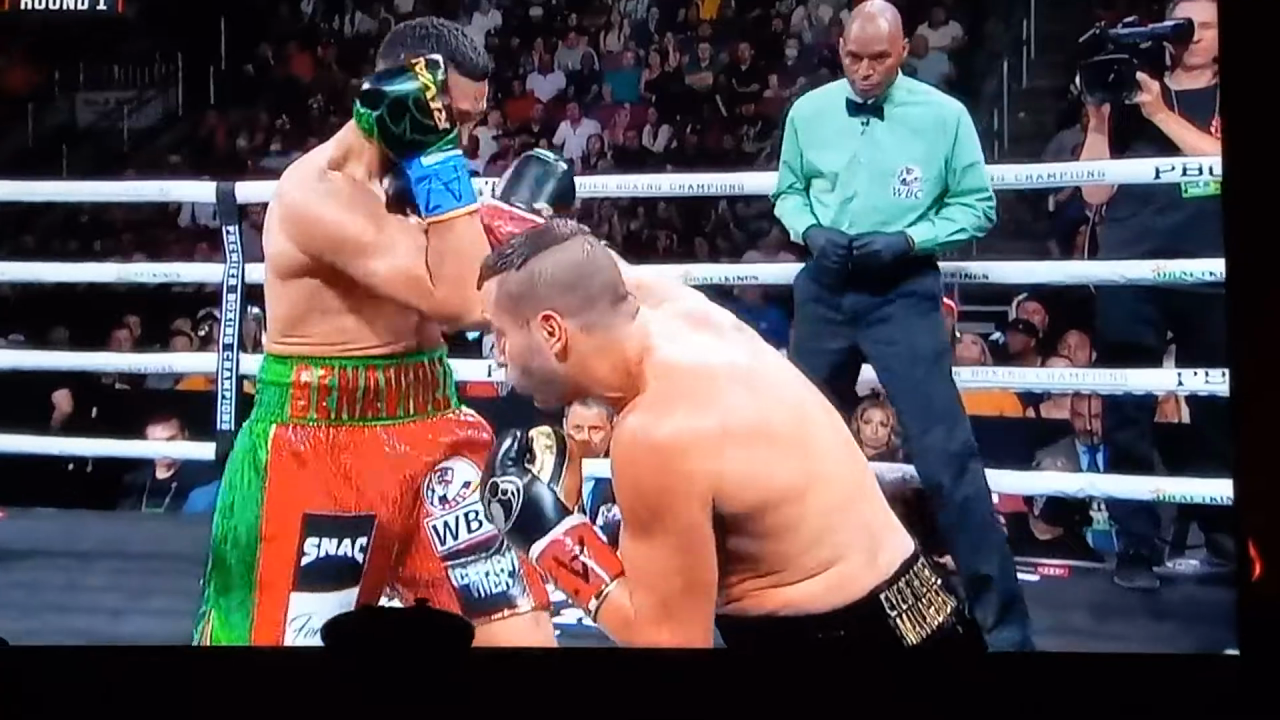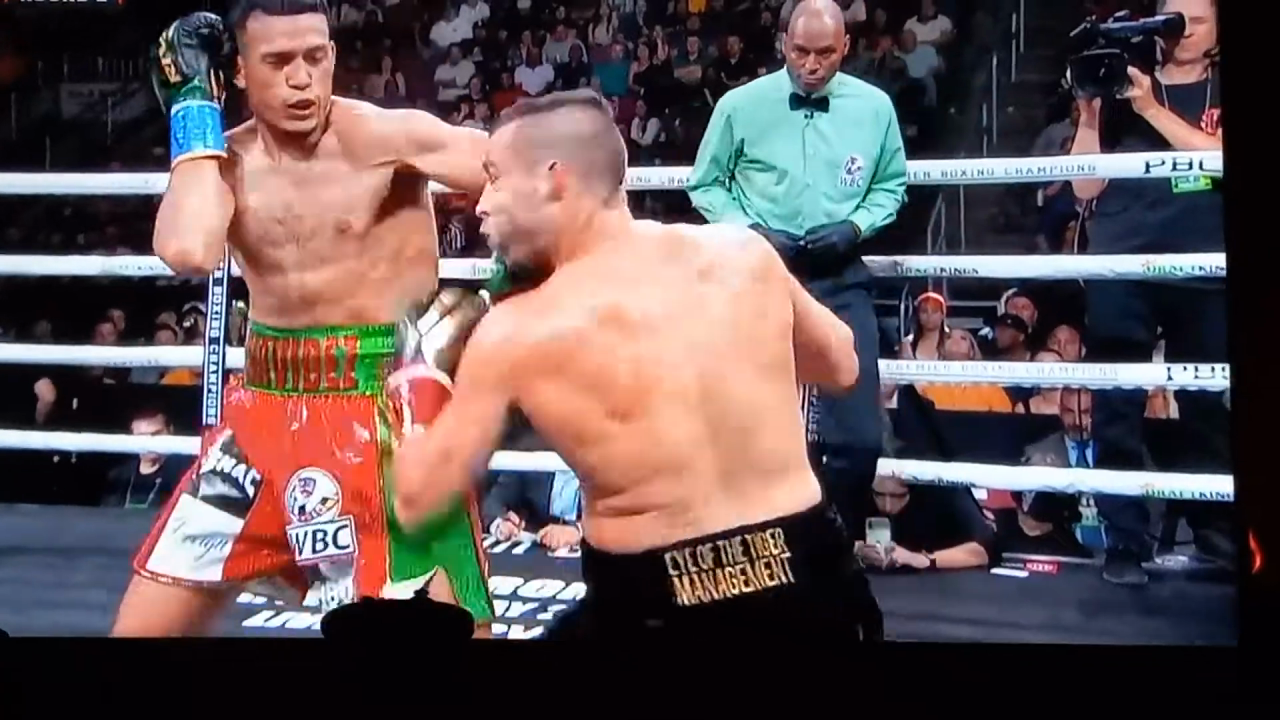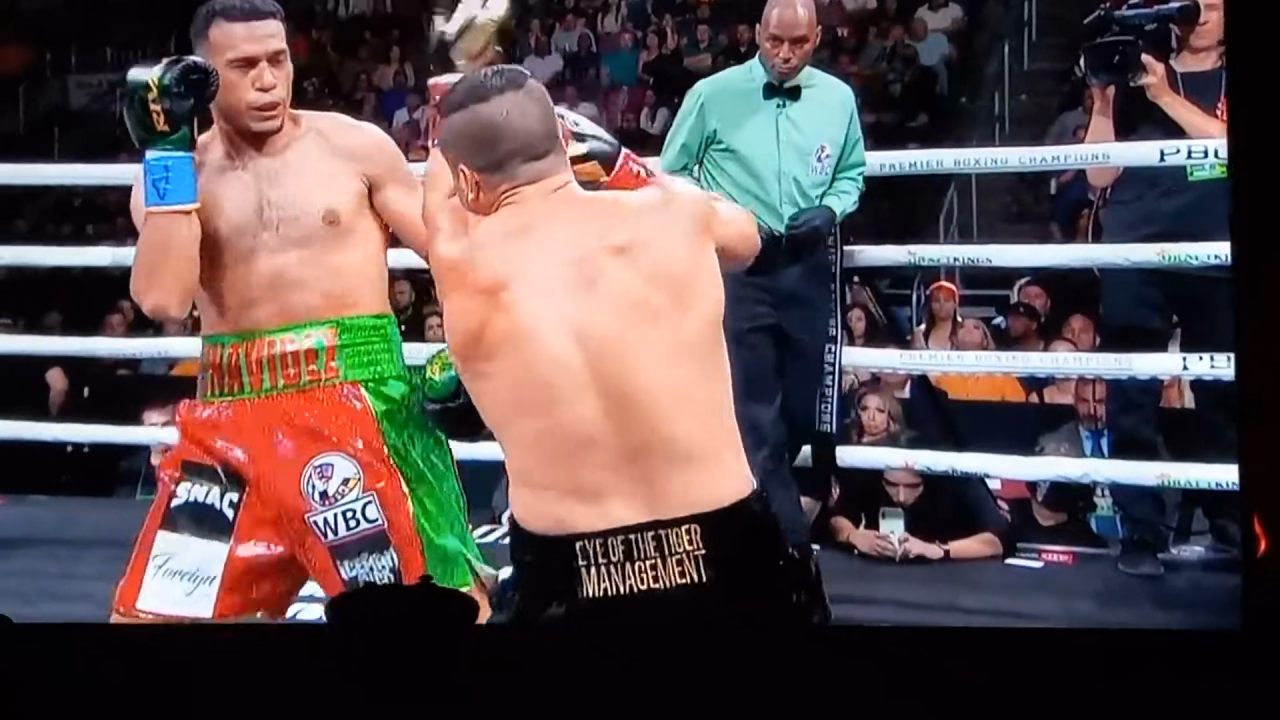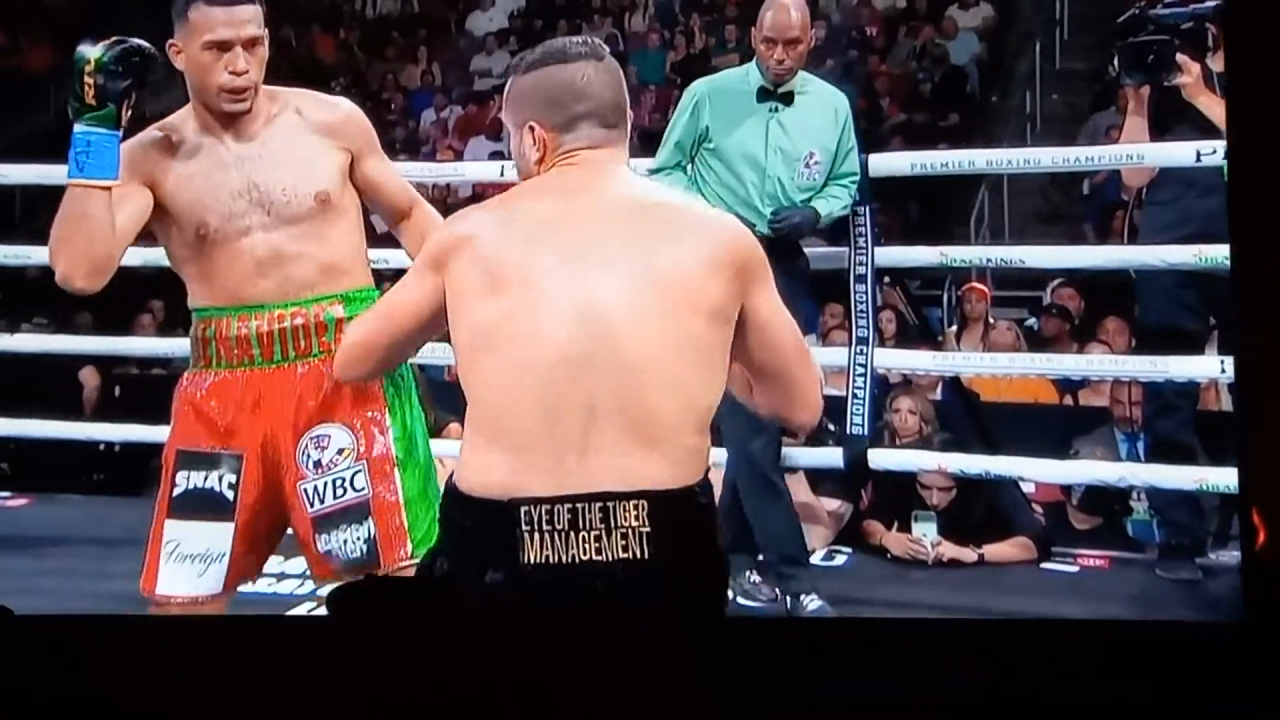
dt=0.5s
person 1, frame 1
left shoulder: (412, 161)
right shoulder: (318, 195)
left elbow: (475, 257)
right elbow: (459, 303)
left wrist: (523, 208)
right wrist: (436, 154)
left hip: (426, 432)
right hip: (316, 447)
left knee: (520, 632)
right knee: (262, 633)
person 1, frame 2
left shoulder: (385, 135)
right shoulder: (218, 158)
right elbow: (187, 252)
right wrist: (192, 103)
left hip: (376, 409)
right hip: (270, 411)
right knee: (144, 621)
person 1, frame 3
left shoulder: (355, 146)
right shoulder: (173, 177)
right elbow: (163, 300)
right wrist: (165, 151)
left hip: (357, 407)
right hip: (229, 424)
left knee: (460, 612)
right knee: (148, 614)
person 1, frame 4
left shoulder: (332, 121)
right shoulder: (148, 159)
left elbow: (409, 214)
right elbow: (79, 272)
right wrist: (94, 125)
left hip: (348, 376)
right hip: (223, 393)
left knee: (408, 580)
right knee: (180, 604)
person 2, frame 1
left shoulder: (945, 115)
right shoulder: (808, 112)
left elbow: (976, 205)
right elbow: (787, 190)
left wrist: (909, 241)
right wrist: (810, 231)
left hip: (903, 292)
right hip: (824, 290)
left knee: (945, 453)
left ankle: (999, 618)
person 2, frame 2
left shoulder: (874, 106)
right shoulder: (740, 106)
left elbow: (892, 185)
right elbow: (705, 185)
left wrist: (856, 227)
right wrist: (751, 230)
left hip: (841, 280)
left knee: (858, 436)
person 2, frame 3
left shoulder: (839, 98)
right shoulder: (712, 96)
left elbow: (852, 174)
right elbow: (671, 174)
left wrist: (831, 210)
left hip: (806, 270)
right hip: (736, 271)
left knee: (798, 419)
right knee: (758, 425)
person 2, frame 4
left shoulder: (833, 106)
right shoulder: (707, 95)
left elbow: (846, 181)
right elbow: (665, 170)
left wrist: (814, 212)
left hip: (784, 268)
left knee: (761, 416)
right knee: (748, 420)
left ankle: (732, 553)
right ankle: (791, 574)
person 3, frame 1
right shoulder: (1130, 96)
left elbow: (1219, 162)
right elbow: (1096, 192)
left wrist: (1161, 114)
right wrist: (1099, 119)
left hip: (1209, 276)
left knee: (1217, 411)
right knee: (1127, 413)
left ankle: (1223, 537)
right ankle: (1136, 545)
person 3, frame 2
left shoulder: (1217, 92)
right shoulder: (1121, 89)
left elbow: (1217, 157)
right elbow: (1086, 187)
left wrist: (1152, 109)
right wrist: (1089, 113)
left hip: (1201, 271)
left knee: (1208, 407)
right knee: (1117, 408)
left ankle: (1216, 531)
right ankle: (1125, 541)
person 3, frame 3
left shoulder: (1223, 82)
right shoulder: (1135, 80)
left elbow: (1224, 145)
right elbow: (1101, 174)
left wrist: (1165, 97)
right wrist: (1103, 103)
left hip: (1214, 260)
left knee: (1221, 395)
right knee: (1132, 398)
left ankle: (1229, 523)
right ankle: (1141, 531)
person 3, frame 4
right shoulder: (1169, 82)
right elbow: (1135, 176)
left wrist: (1202, 98)
right wrist: (1138, 102)
right hip: (1169, 254)
right knee: (1167, 400)
right ankle: (1179, 536)
person 4, frame 1
left shoulder: (656, 433)
right shoulder: (681, 311)
left elbow: (677, 640)
right elbow: (621, 283)
left wrist: (557, 541)
left hip: (847, 639)
person 4, frame 2
left shoulder: (521, 332)
right shoulder: (742, 252)
left elbow: (414, 502)
right elbow: (841, 366)
left hip: (656, 605)
right hip: (816, 584)
person 4, frame 3
left shoulder: (459, 259)
right shoulder: (674, 211)
left elbow: (442, 181)
right elbow: (743, 236)
left wrist: (455, 112)
left hip: (568, 589)
right hip: (734, 566)
person 4, frame 4
left shoulder: (471, 235)
right shoulder: (719, 237)
left elbow: (353, 359)
right elbow: (799, 403)
left hip: (496, 560)
right hip: (669, 558)
